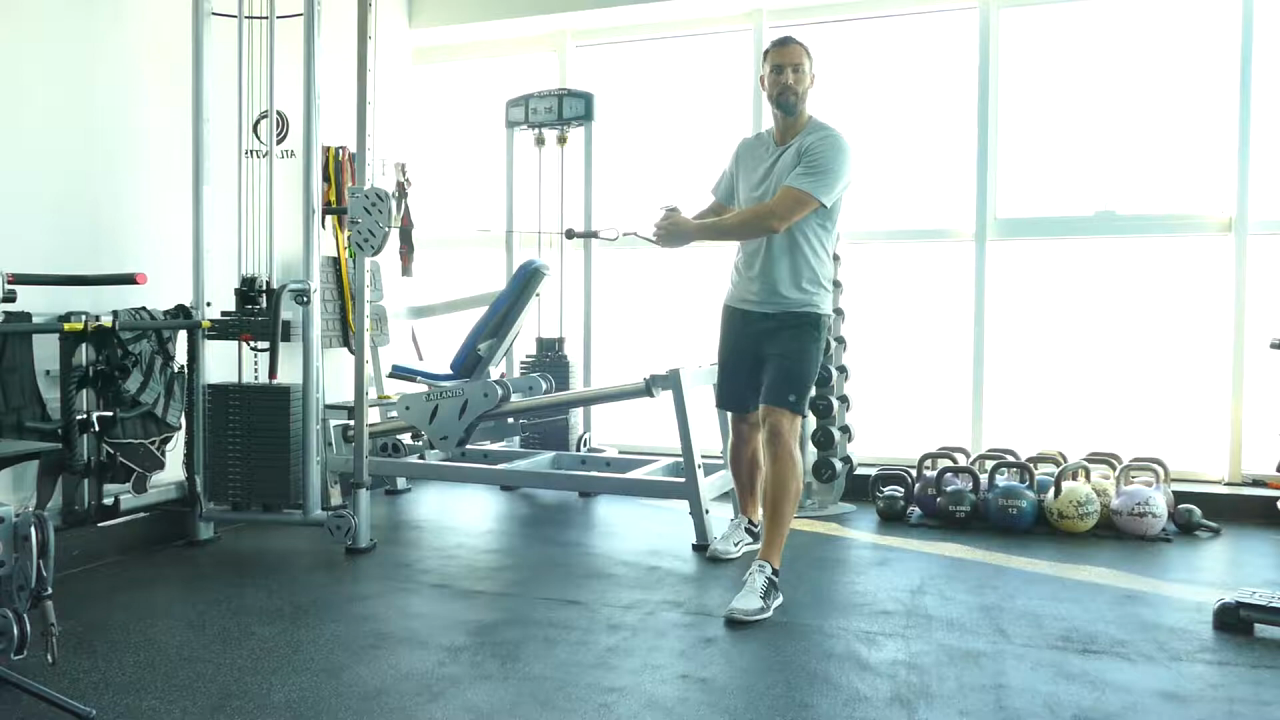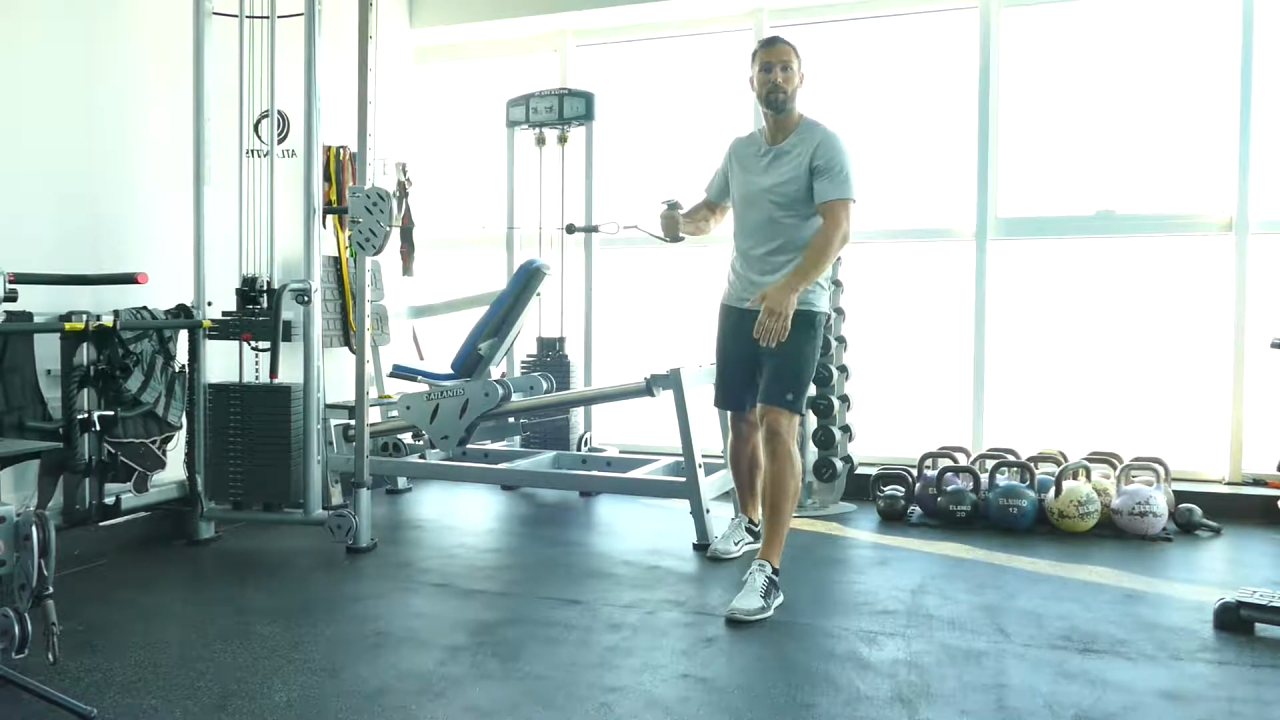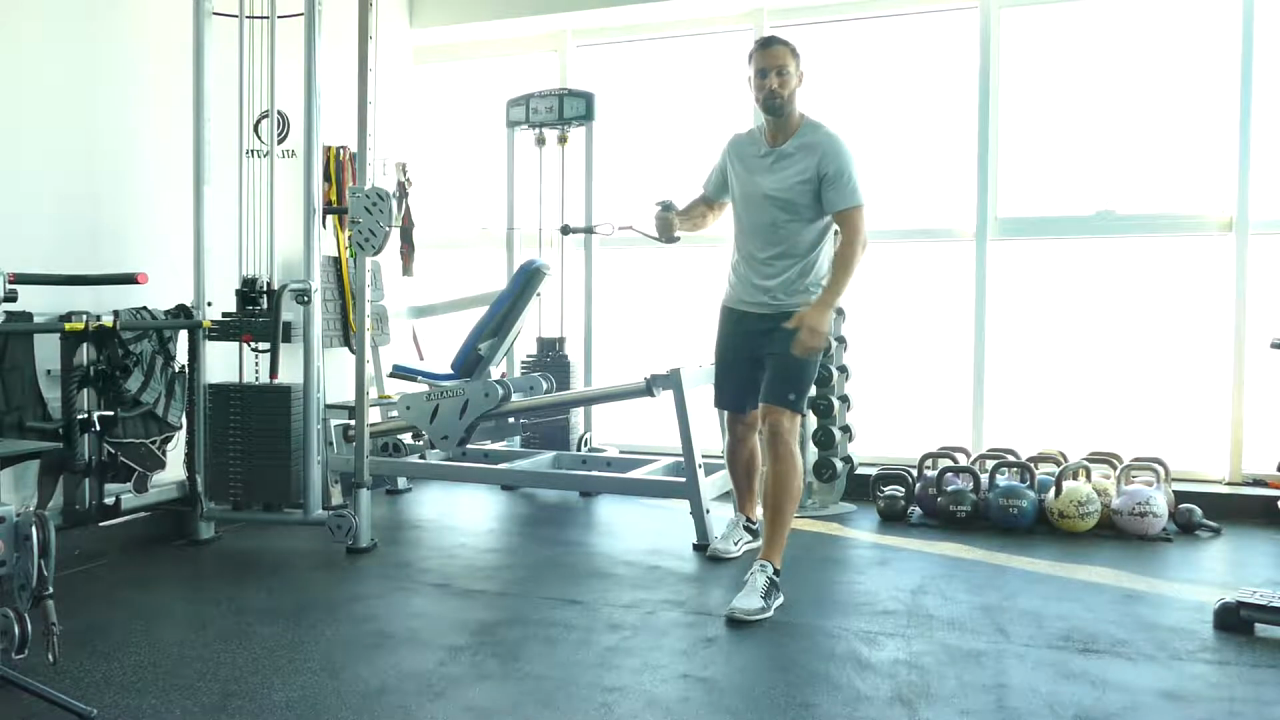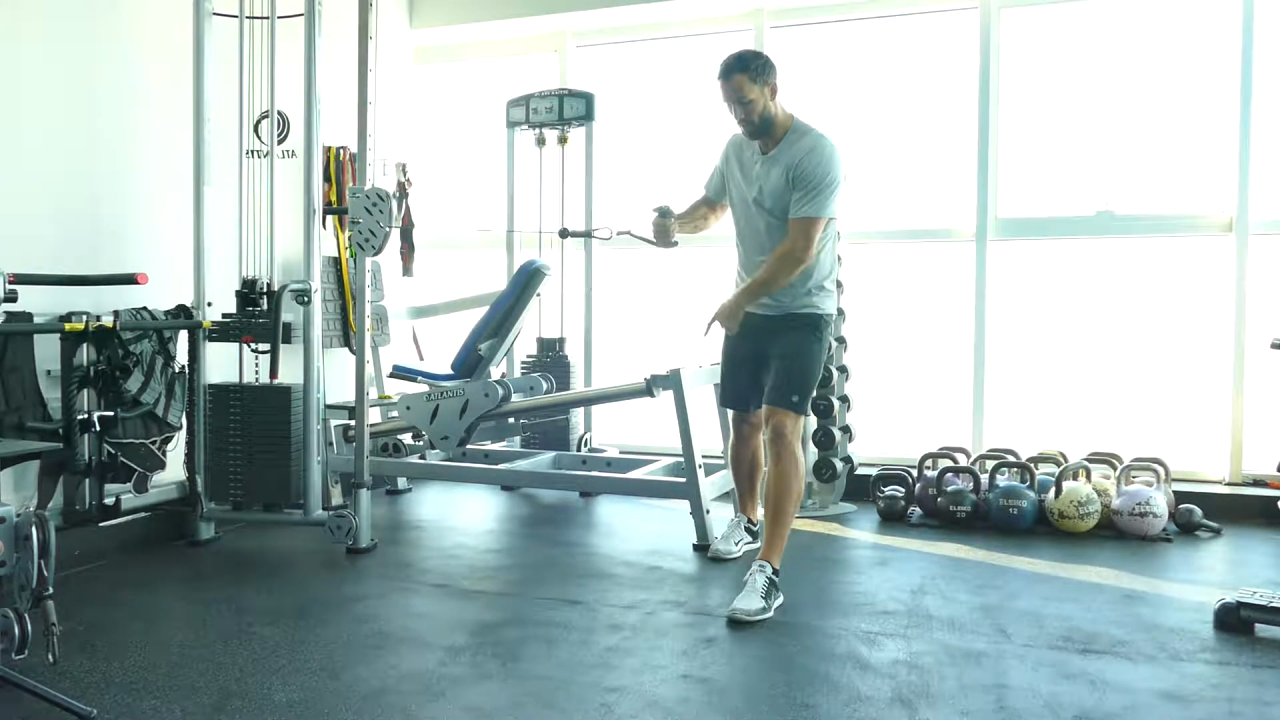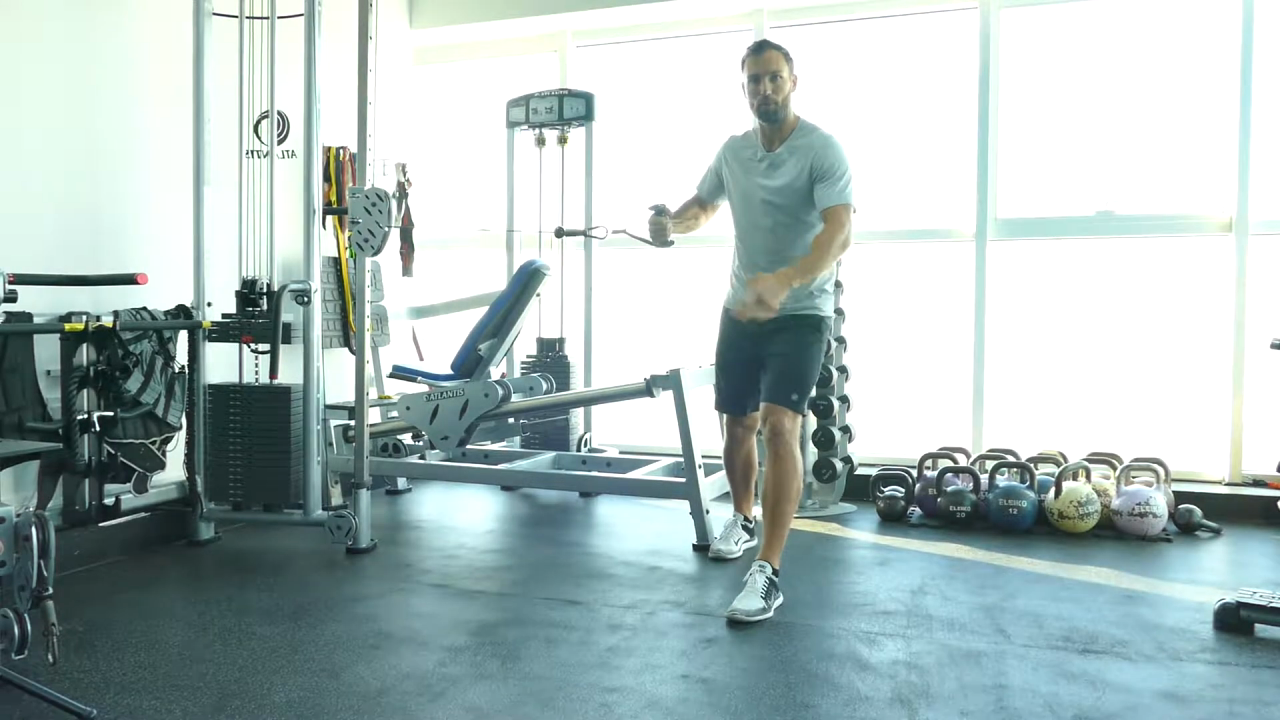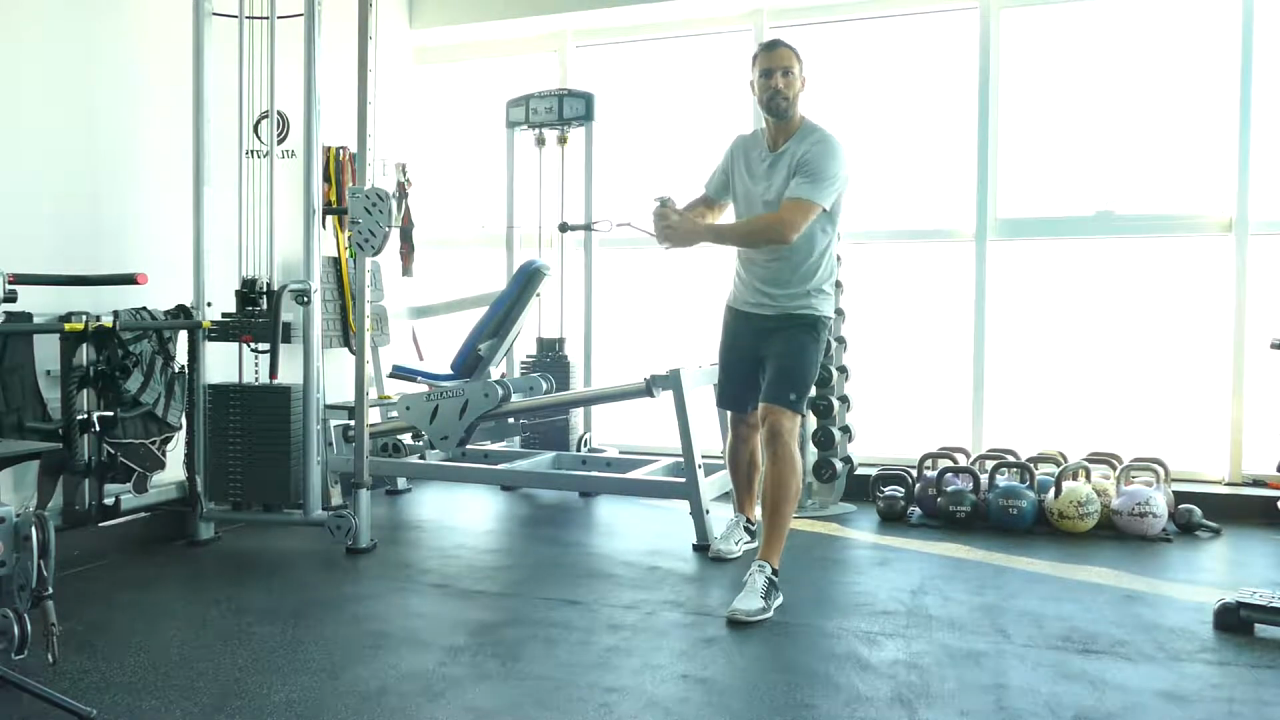
dt=0.7s
person 1, frame 1
left shoulder: (827, 146)
right shoulder: (747, 149)
left elbow: (775, 218)
right elbow: (720, 208)
left wrist: (691, 232)
right wrist: (683, 220)
left hip: (798, 312)
right hip: (743, 305)
left knee: (779, 426)
right knee: (743, 420)
left ankle: (768, 572)
right ankle: (748, 521)
person 1, frame 2
left shoulder: (822, 145)
right shoulder: (739, 150)
left elbow: (837, 229)
right elbow: (712, 210)
left wrist: (788, 289)
right wrist: (681, 220)
left hip: (795, 310)
right hip: (739, 306)
left knee: (777, 425)
right knee: (741, 420)
left ankle: (767, 571)
right ankle: (748, 520)
person 1, frame 3
left shoulder: (825, 149)
right shoulder: (738, 147)
left elbow: (853, 233)
right elbow: (709, 205)
left wrist: (824, 307)
right wrist: (677, 219)
left hip: (797, 314)
right hip: (740, 307)
left knee: (779, 427)
right knee: (740, 422)
left ankle: (768, 573)
right ankle: (746, 520)
person 1, frame 4
left shoulder: (814, 152)
right shoulder: (736, 149)
left elbow: (800, 250)
right elbow: (711, 205)
left wrist: (739, 301)
right wrist: (675, 223)
left hip: (800, 312)
right hip: (747, 310)
left knee: (782, 428)
right knee: (744, 421)
left ankle: (768, 572)
right ankle: (747, 520)
person 1, frame 5
left shoulder: (821, 150)
right shoulder: (733, 149)
left elbow: (838, 233)
right elbow: (703, 204)
left wrist: (784, 283)
right wrist: (671, 222)
left hip: (799, 315)
right hip: (741, 310)
left knee: (780, 427)
right knee: (739, 423)
left ankle: (767, 573)
right ankle: (742, 519)
person 1, frame 6
left shoulder: (821, 149)
right shoulder: (740, 148)
left elbow: (784, 227)
right elbow: (710, 203)
left wrist: (700, 234)
right wrist: (677, 216)
left hip: (799, 314)
right hip: (745, 308)
left knee: (778, 426)
right knee: (741, 421)
left ankle: (767, 572)
right ankle: (745, 519)
